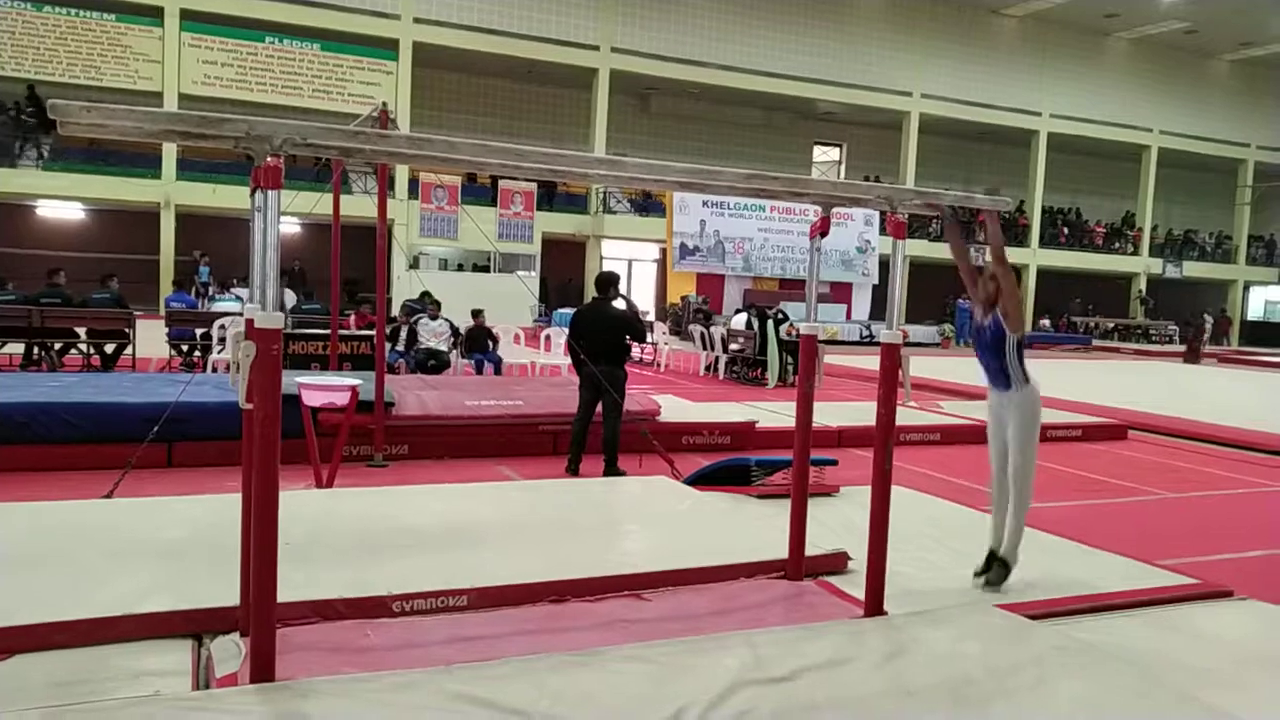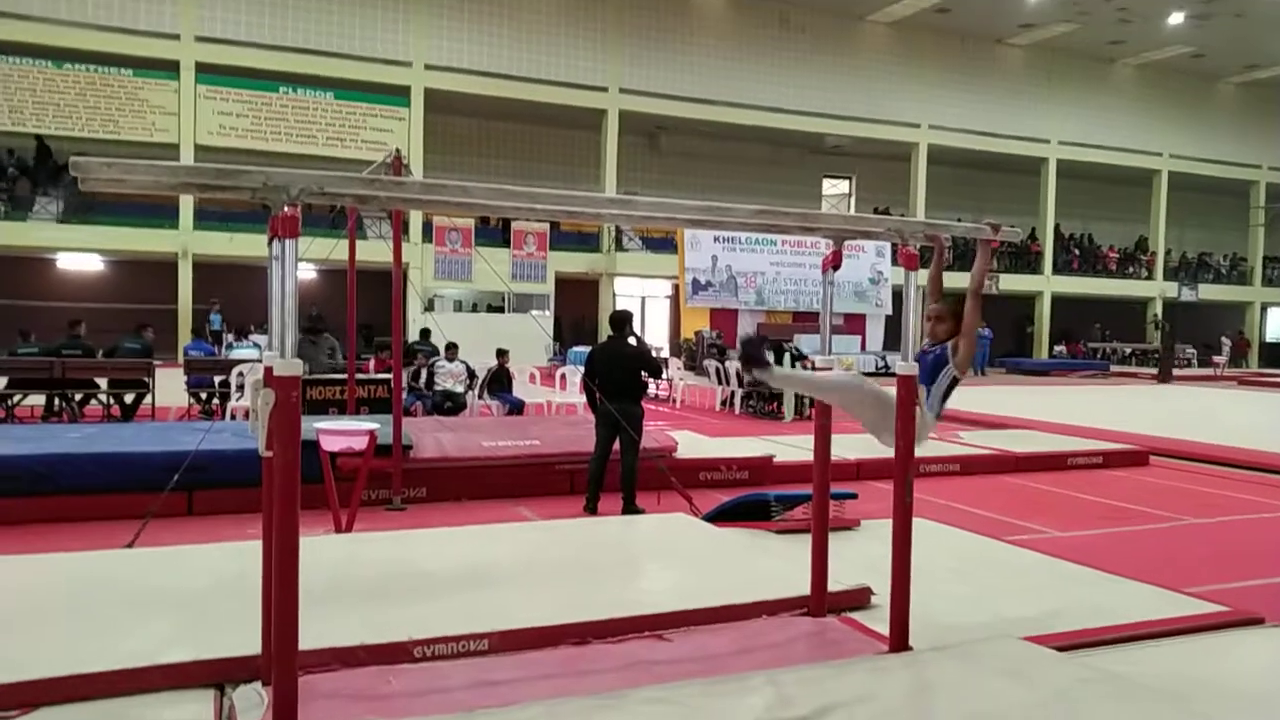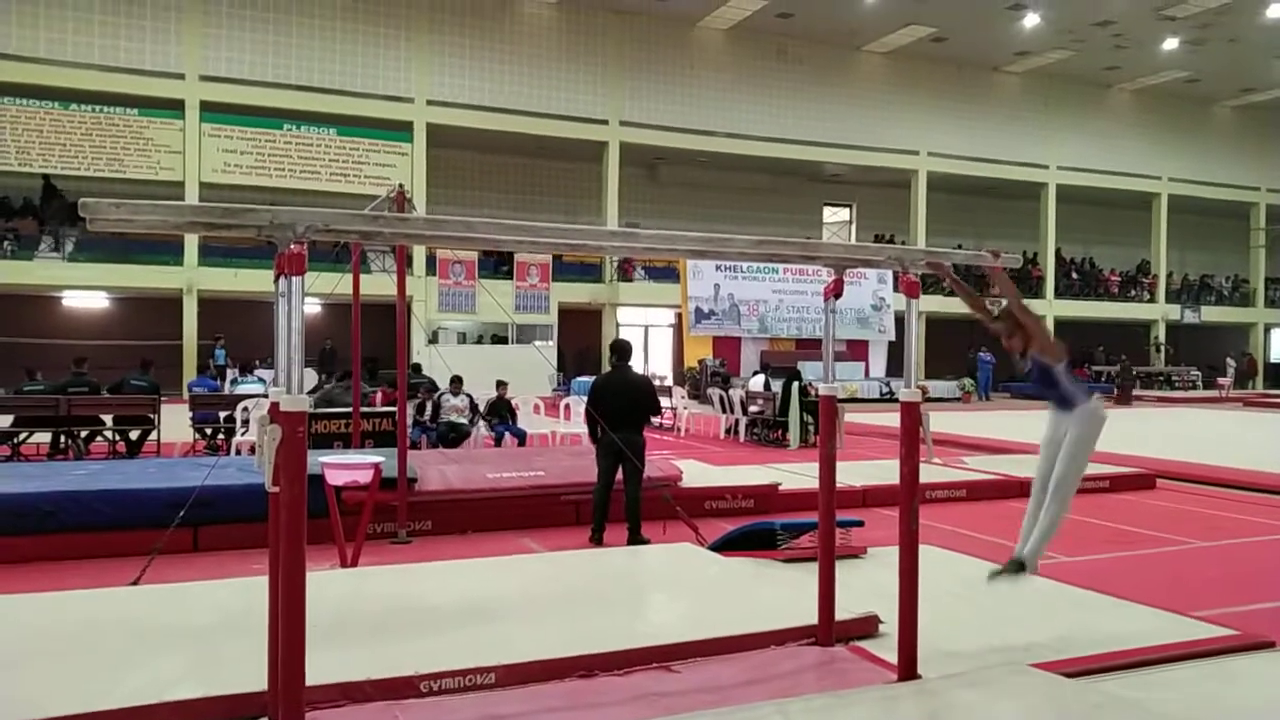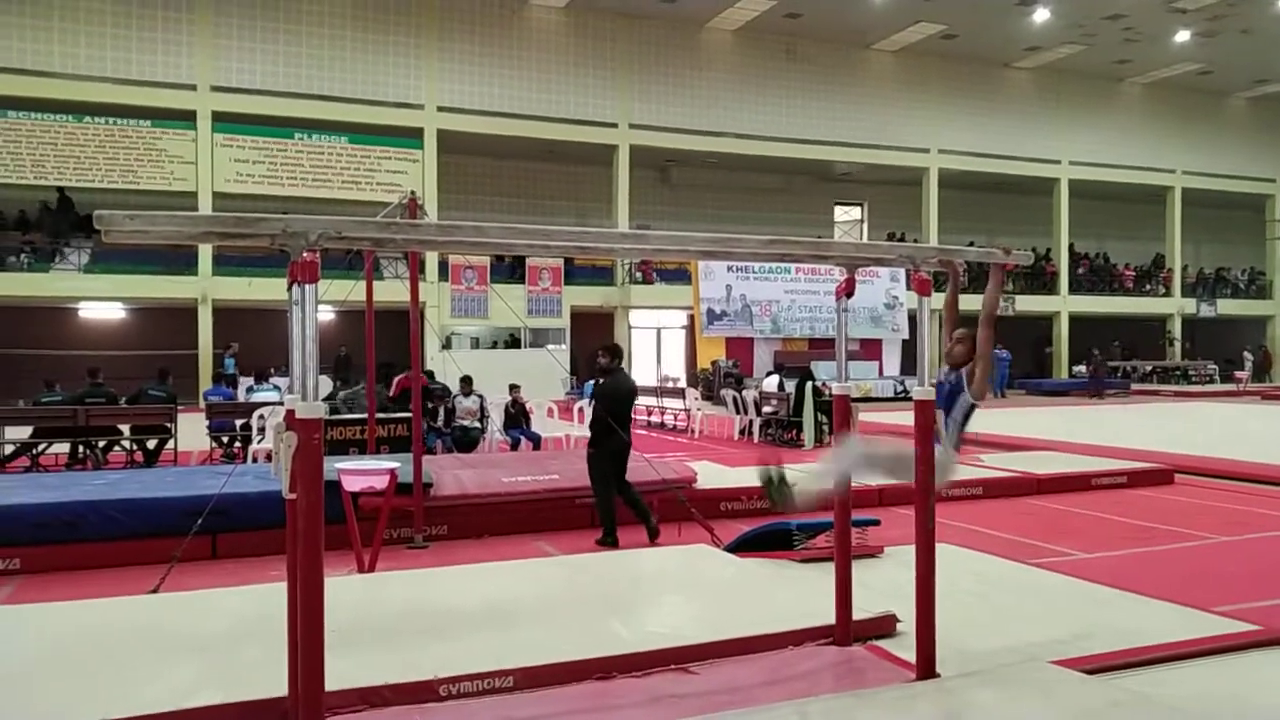
dt=1s
person 1, frame 1
left shoulder: (1010, 309)
right shoulder: (980, 306)
left elbow: (1000, 258)
right elbow: (961, 256)
left wrist: (991, 215)
right wrist: (948, 216)
left hip: (1021, 400)
right hip: (998, 400)
left knee: (1019, 478)
right knee: (999, 478)
left ankle: (1008, 552)
right ankle: (996, 549)
person 1, frame 2
left shoulder: (961, 350)
right shoulder: (930, 346)
left elbow: (973, 293)
right elbow: (932, 295)
left wrist: (984, 249)
right wrist: (938, 253)
left hip: (913, 423)
right hip: (888, 414)
left knee: (850, 382)
left ankle: (765, 369)
person 1, frame 3
left shoulder: (1043, 347)
right shoulder: (1020, 349)
left elbow: (1020, 309)
right elbow: (980, 310)
left wrist: (999, 274)
right wrist: (949, 278)
left hip: (1084, 413)
right hip: (1060, 415)
left knee: (1062, 485)
right knee: (1041, 485)
left ankle: (1027, 556)
right ankle: (1022, 554)
person 1, frame 4
left shoulder: (976, 378)
right shoulder: (948, 373)
left elbow: (988, 320)
right elbow: (950, 321)
left wrist: (996, 276)
right wrist: (954, 282)
left hip: (940, 458)
left knee: (858, 451)
right knee: (854, 449)
left ankle: (797, 497)
person 2, frame 1
left shoulder: (581, 313)
right shoulder: (620, 315)
left elbow: (572, 344)
right elbow: (641, 337)
left wrist: (580, 369)
right wrist: (634, 313)
left hip: (589, 370)
right hip: (612, 371)
left knee: (582, 415)
right knee: (611, 419)
left ankle: (573, 463)
right ankle: (610, 467)
person 2, frame 2
left shoulder: (597, 351)
right shoulder: (636, 351)
left elbow: (588, 382)
right elbow: (657, 372)
left wrist: (595, 408)
right wrist: (645, 348)
left hip: (606, 408)
right hip: (630, 409)
left knee: (599, 454)
right knee: (629, 457)
left ankle: (591, 502)
right ankle: (628, 504)
person 2, frame 3
left shoulder: (601, 381)
right shoulder: (642, 381)
left elbow: (591, 413)
right elbow: (656, 410)
left wrist: (595, 438)
left hip: (608, 439)
right hip: (634, 439)
left knee: (603, 485)
right knee: (633, 488)
left ankle: (597, 533)
right ankle: (634, 534)
person 2, frame 4
left shoulder: (608, 385)
right shoulder: (628, 382)
left elbow: (601, 418)
left wrist: (593, 443)
left hip: (605, 442)
right hip: (623, 438)
left knee: (603, 489)
right knee: (621, 484)
left ankle: (609, 535)
right ankle: (648, 520)
